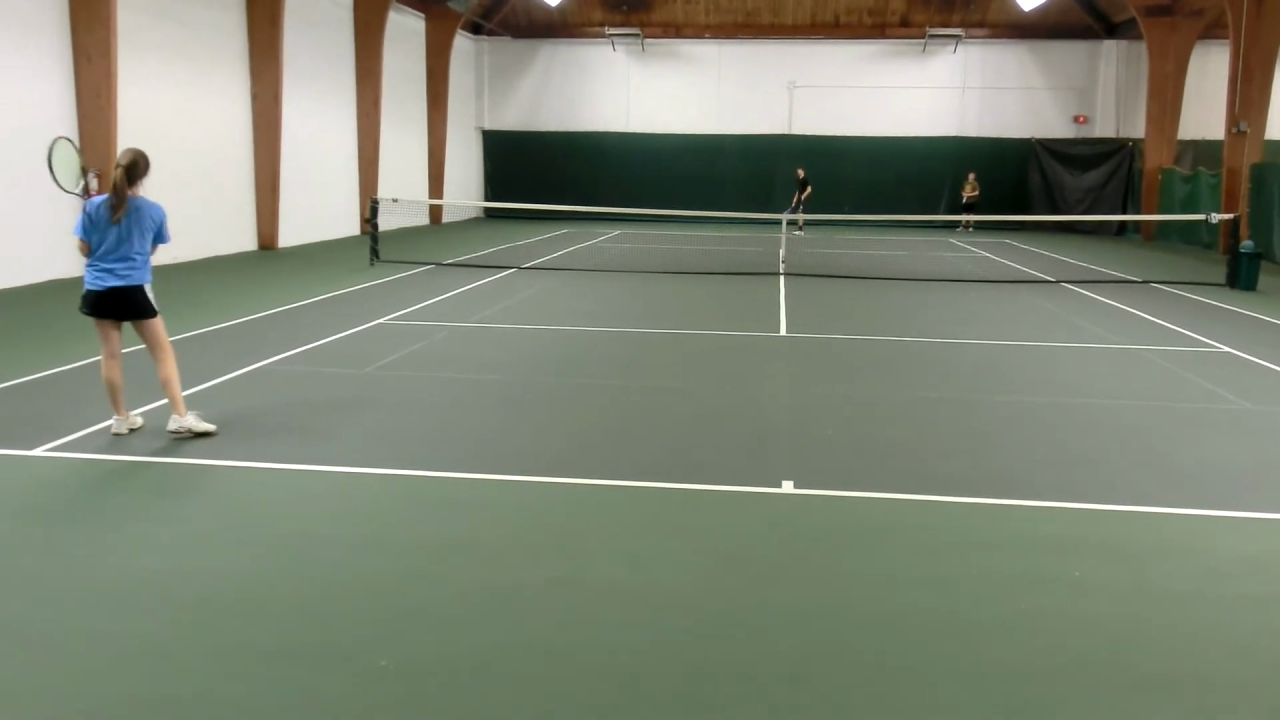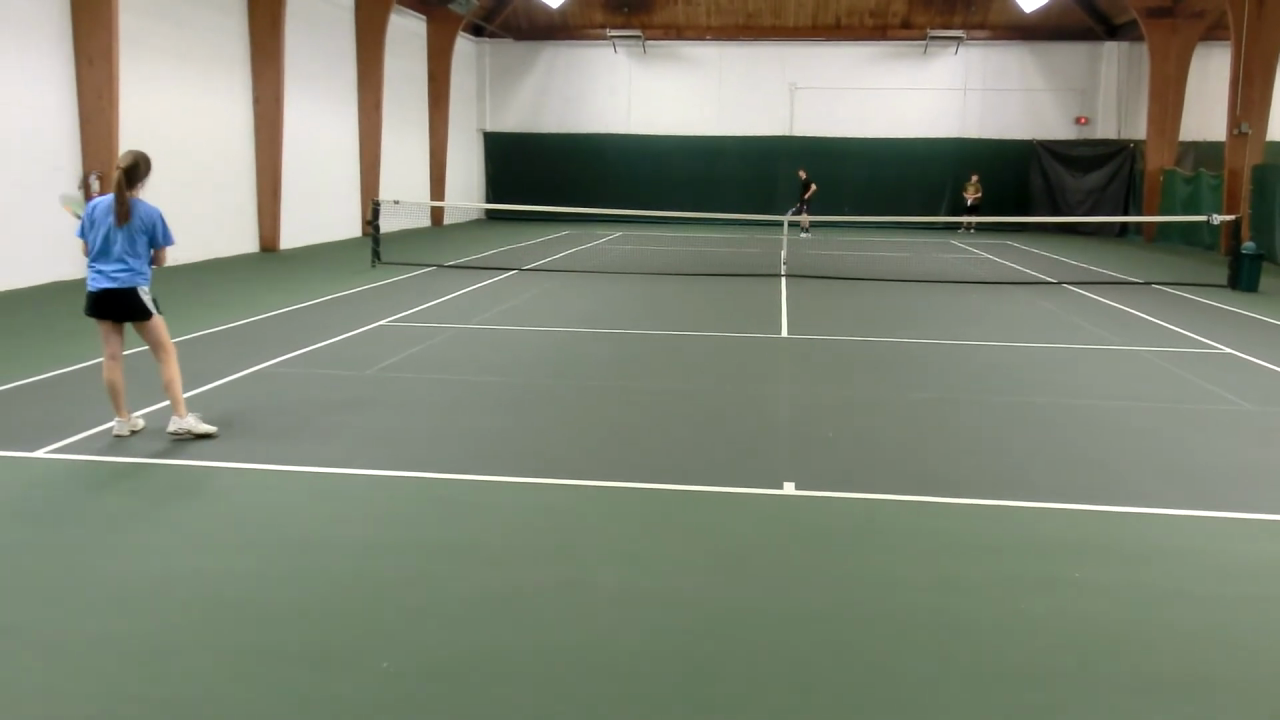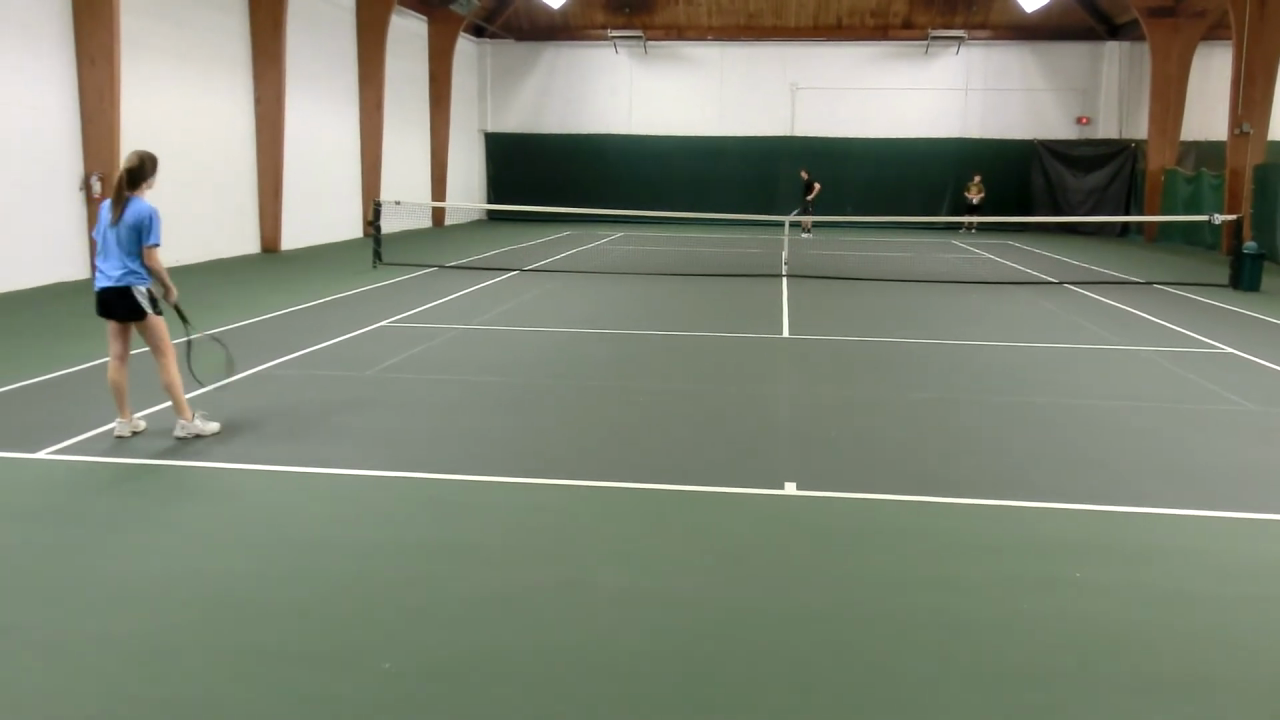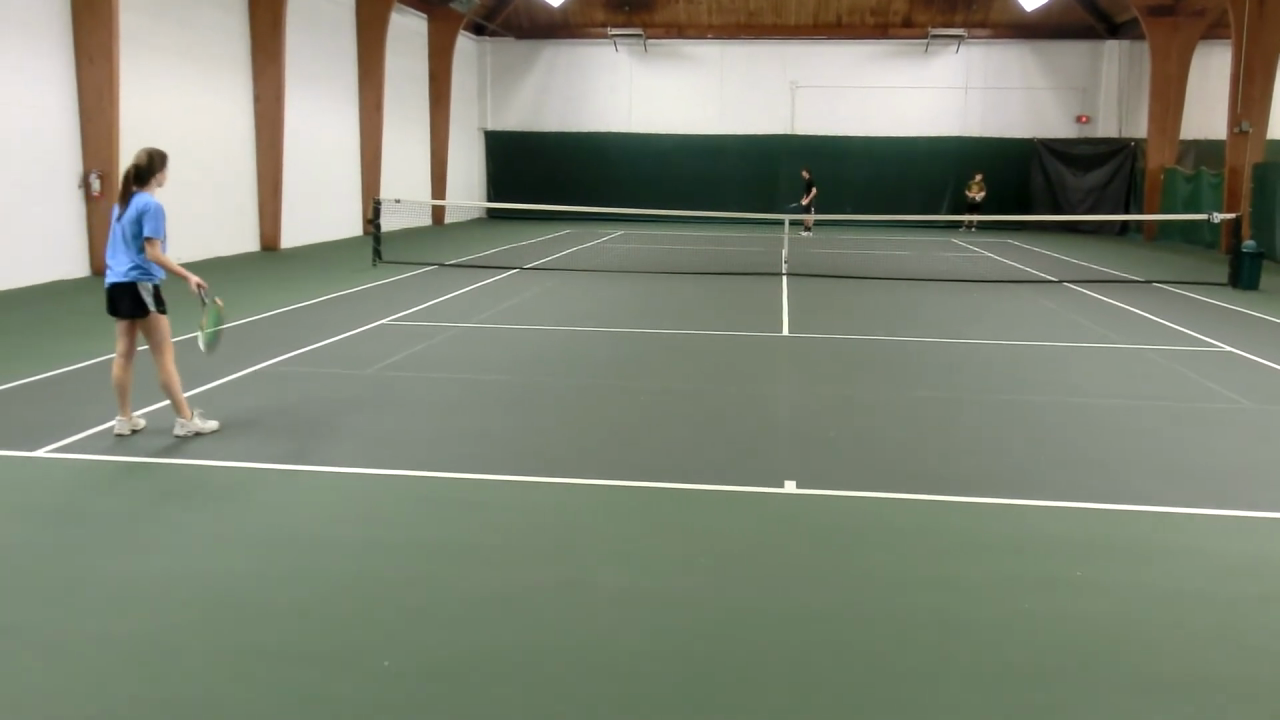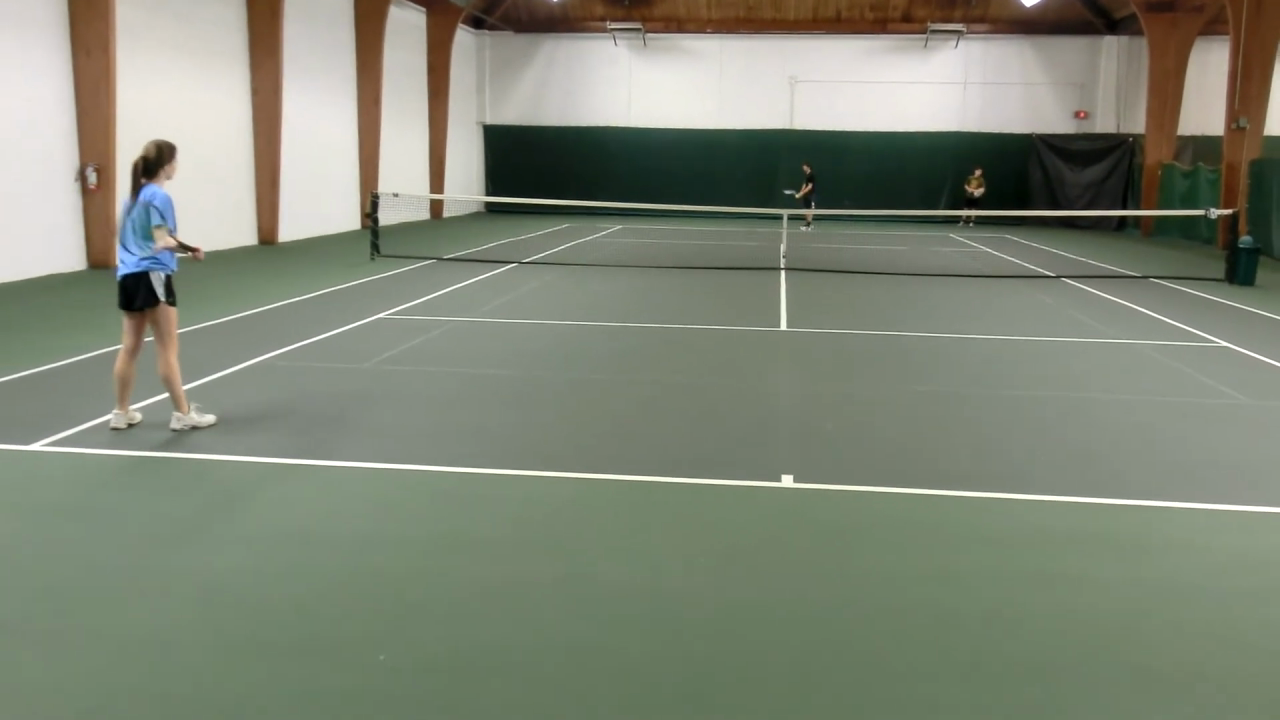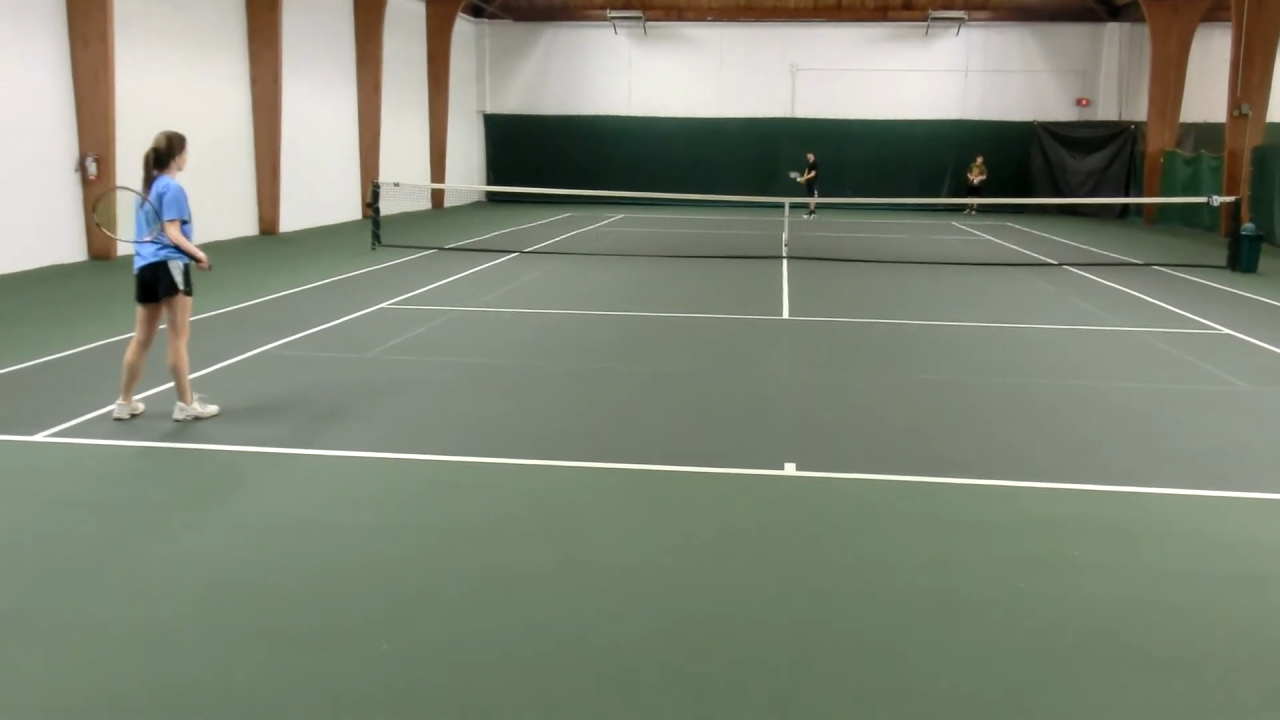
dt=0.2s
person 1, frame 1
left shoulder: (93, 206)
right shoulder: (154, 211)
left elbow: (84, 249)
left hip: (100, 289)
right hip: (135, 289)
left knee: (111, 355)
right knee: (163, 353)
left ankle: (121, 418)
right ankle: (180, 415)
person 1, frame 2
left shoulder: (94, 207)
right shoulder: (150, 214)
left elbow: (86, 250)
right elbow: (160, 260)
left hip: (100, 290)
right hip: (133, 291)
left knee: (112, 356)
right knee: (166, 352)
left ankle: (123, 419)
right ankle: (181, 417)
person 1, frame 3
left shoulder: (107, 206)
right shoulder: (146, 212)
left elbow: (101, 245)
right elbow: (150, 260)
right wrist: (169, 287)
left hip: (106, 289)
right hip: (132, 289)
left knee: (117, 356)
right knee: (165, 354)
left ankle: (124, 420)
right ankle: (186, 420)
person 1, frame 4
left shoulder: (123, 203)
right shoulder: (151, 206)
right elbow: (152, 254)
right wrist: (187, 276)
left hip: (116, 284)
right hip: (139, 284)
left knee: (124, 353)
right knee: (164, 356)
left ankle: (124, 418)
right ankle: (185, 419)
person 1, frame 5
left shoulder: (136, 194)
right shoulder: (159, 196)
right elbow: (161, 240)
right wrist: (185, 246)
left hip: (129, 275)
right hip: (151, 275)
left knee: (130, 347)
right knee: (168, 349)
left ankle: (121, 412)
right ankle: (182, 413)
person 1, frame 6
left shoulder: (148, 186)
right shoulder: (172, 188)
right elbow: (173, 234)
right wrist: (195, 252)
left hip: (145, 267)
right hip: (168, 265)
left knee: (142, 338)
right knee: (178, 338)
left ankle: (125, 402)
right ankle: (185, 403)
